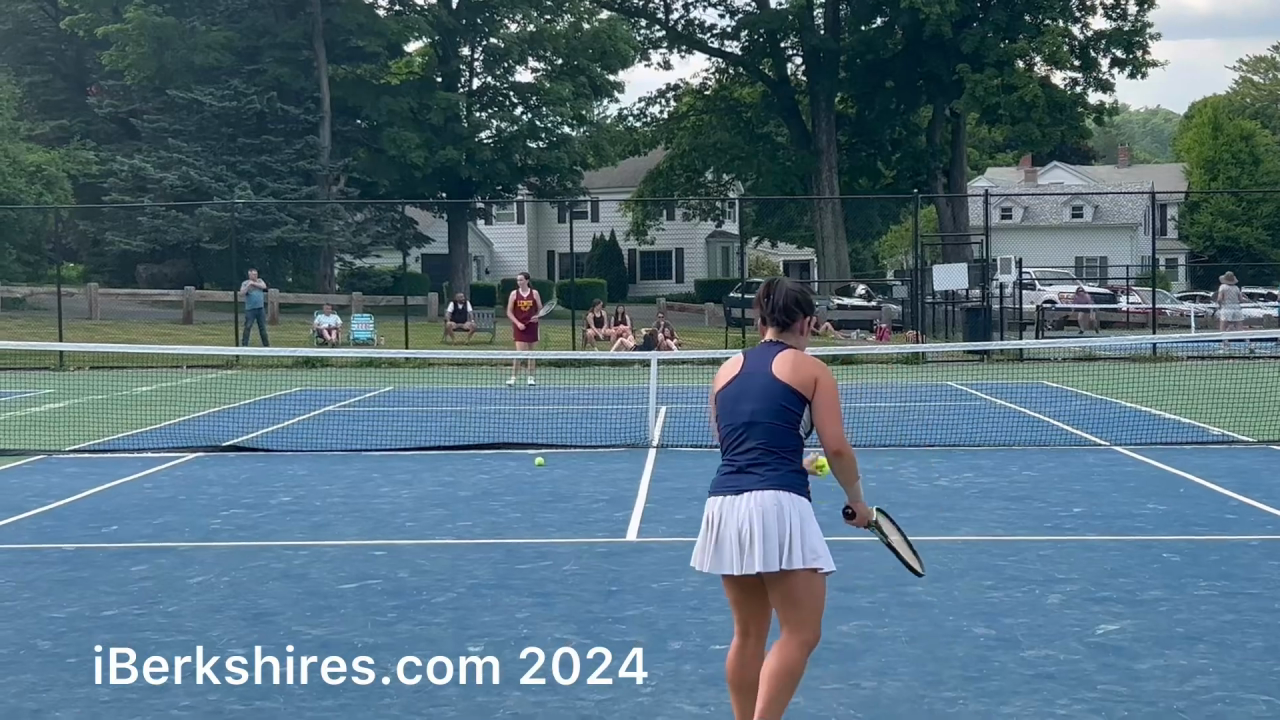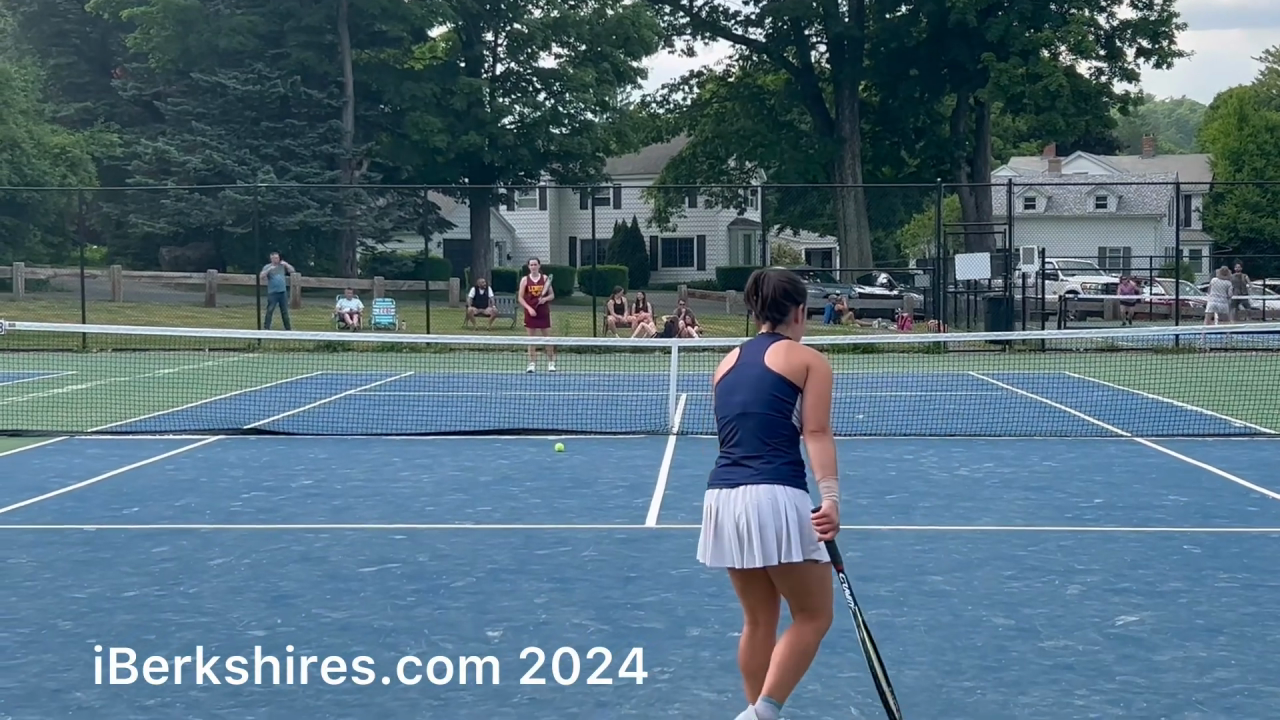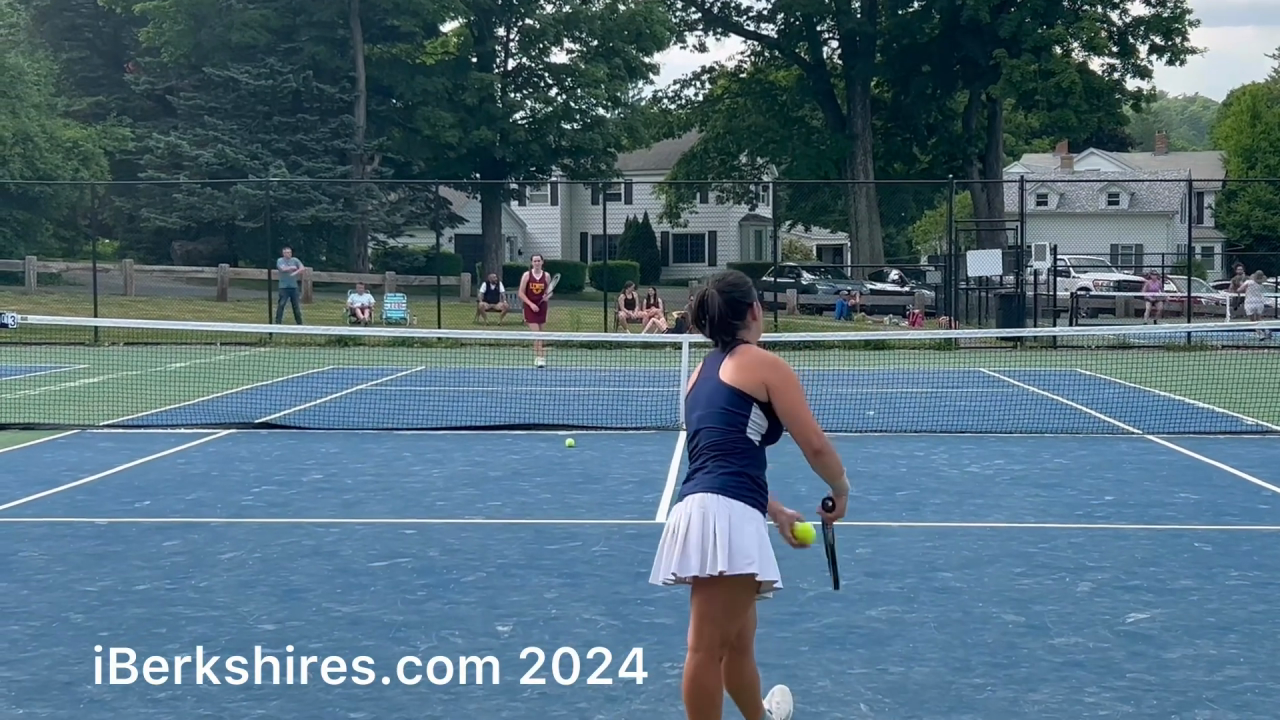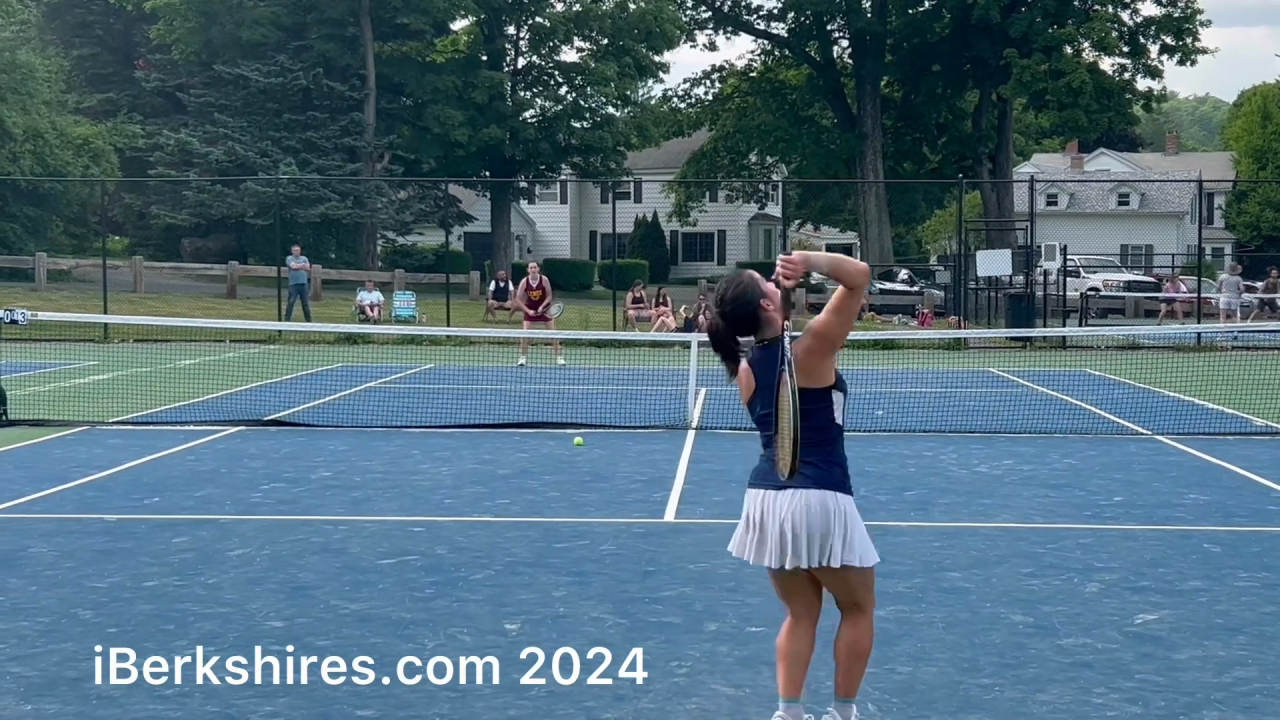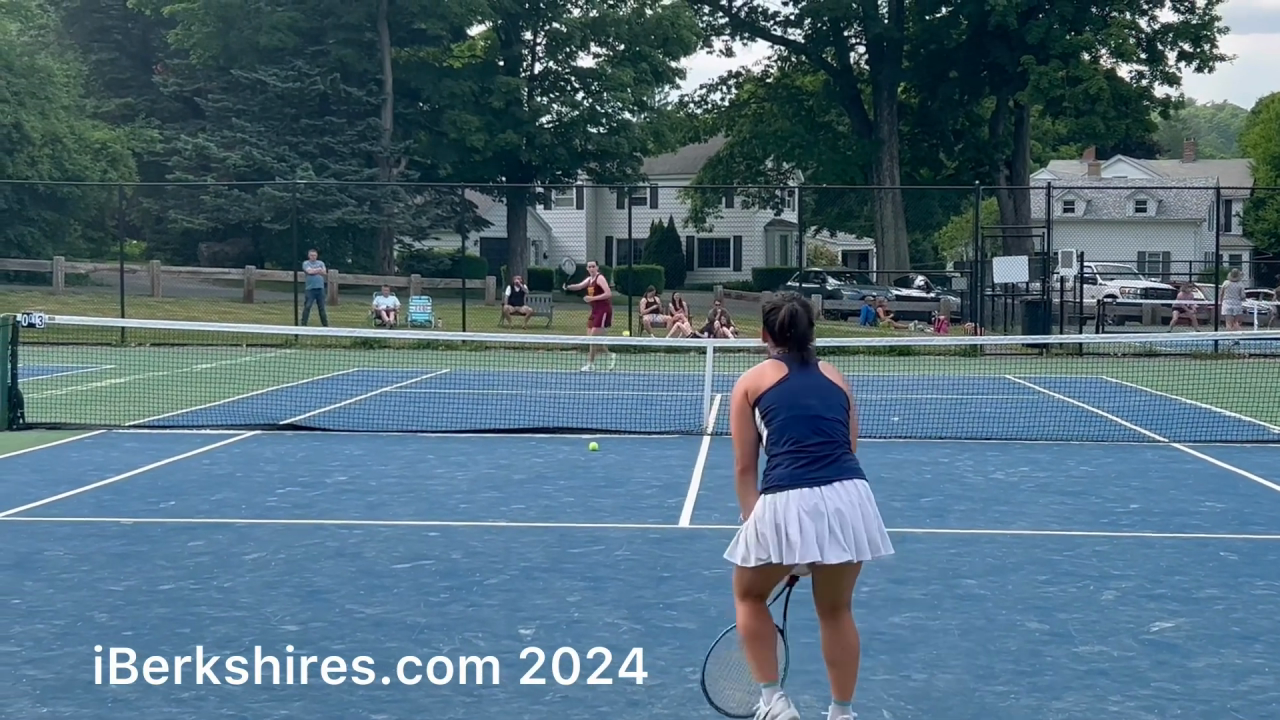
dt=1s
person 1, frame 1
left shoulder: (726, 370)
right shoulder: (811, 370)
right elbow: (837, 448)
right wrist: (858, 501)
left hip: (724, 506)
right hip: (778, 506)
left knee: (748, 634)
right knee: (800, 634)
person 1, frame 2
left shoulder: (728, 362)
right shoulder: (809, 359)
right elbow: (816, 433)
right wrist: (830, 498)
left hip: (723, 497)
right hip: (777, 498)
left knee: (758, 621)
right knee: (814, 617)
person 1, frame 3
left shoulder: (704, 372)
right shoulder: (765, 364)
right elbow: (814, 445)
left wrist: (778, 513)
right wrist: (840, 490)
left hip: (697, 508)
right hip: (725, 513)
left knee: (738, 639)
right knee: (708, 647)
person 1, frame 4
left shoulder: (747, 369)
right shoulder: (808, 349)
right elbow: (858, 278)
left wrist: (785, 294)
right wrist: (811, 259)
left hip: (766, 500)
right hip: (818, 504)
left knee: (800, 614)
right knee: (857, 609)
person 1, frame 5
left shoulder: (751, 381)
right shoulder: (836, 378)
left elbow: (745, 464)
left wrist: (750, 518)
left hip: (786, 503)
right hip: (849, 497)
left knee: (748, 597)
right knee: (836, 612)
